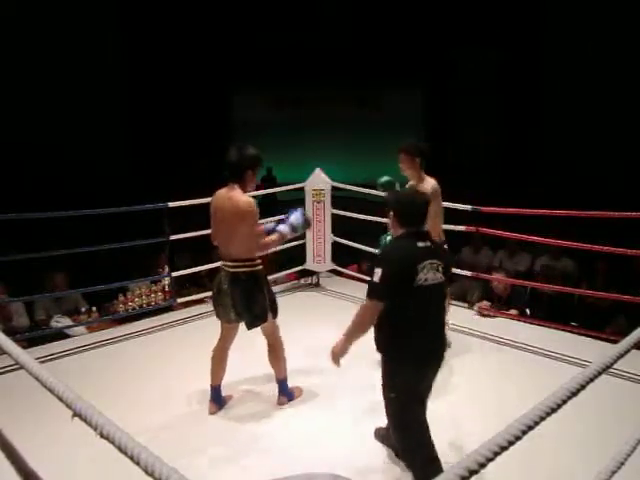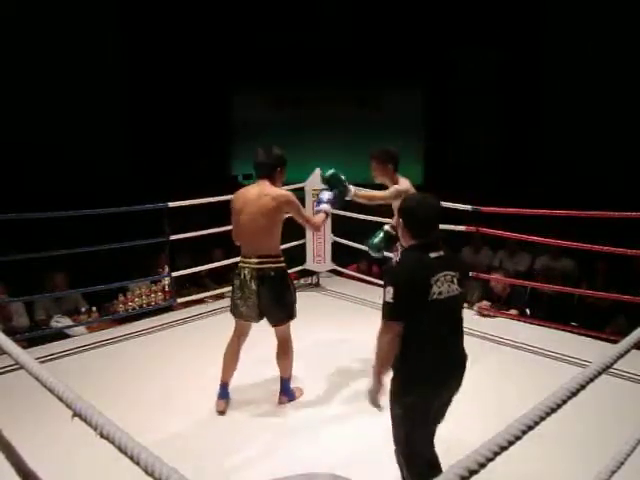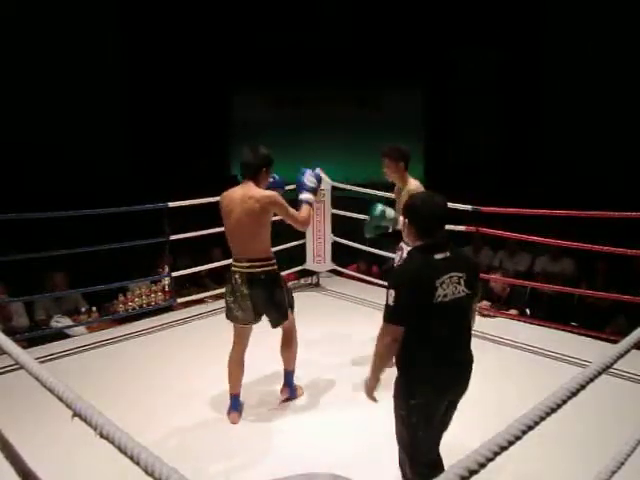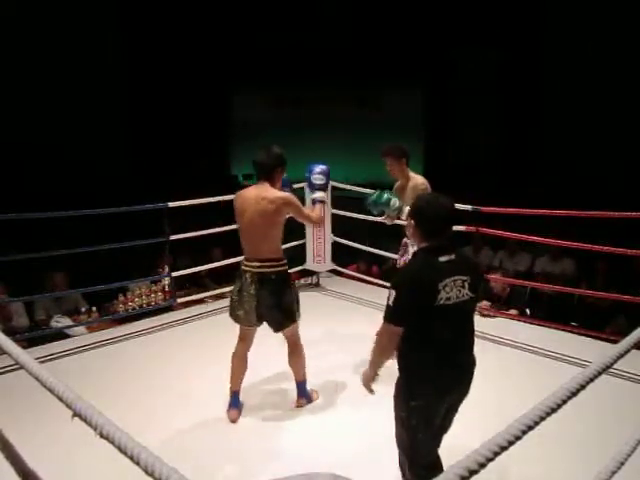
dt=0.4s
person 1, frame 1
left shoulder: (393, 255)
right shoulder: (439, 253)
left elbow: (372, 308)
left wrist: (345, 342)
left hip: (403, 353)
right hip: (433, 350)
left knee: (408, 417)
right knee: (411, 408)
right ankle: (396, 437)
person 1, frame 2
left shoulder: (402, 271)
right shoulder: (454, 265)
left elbow: (392, 333)
left wrist: (377, 377)
left hip: (416, 375)
right hip: (453, 367)
left knee: (411, 444)
right knee: (423, 432)
person 1, frame 3
left shoulder: (407, 273)
right shoulder: (465, 264)
left elbow: (391, 336)
left wrist: (374, 376)
left hip: (421, 379)
right hip: (459, 370)
left knee: (416, 449)
right knee: (428, 441)
person 1, frame 4
left shoulder: (411, 274)
right shoulder: (469, 267)
left elbow: (390, 334)
left wrist: (371, 369)
left hip: (421, 380)
right hip: (461, 372)
left knee: (416, 449)
right knee: (428, 442)
person 2, frame 1
left shoulder: (217, 198)
right shoulder: (246, 203)
right elbow: (257, 246)
right wrist: (287, 229)
left hip: (226, 276)
right hip: (248, 277)
left knee: (225, 338)
right knee: (272, 335)
left ankle: (215, 398)
right ankle: (284, 391)
person 2, frame 2
left shoulder: (239, 196)
right shoulder: (282, 197)
left elbow: (237, 238)
right elbow: (314, 225)
right wrist: (325, 206)
left hip: (245, 271)
right hip: (272, 273)
left knee: (238, 336)
right knee: (283, 336)
left ankle: (222, 395)
right ankle: (286, 391)
person 2, frame 3
left shoulder: (226, 198)
right shoulder: (268, 197)
right elbow: (301, 222)
right wrist: (307, 193)
left hip: (238, 275)
right hip: (264, 274)
left knee: (239, 343)
right knee: (289, 328)
left ankle: (234, 405)
right ankle: (288, 386)
person 2, frame 4
left shoulder: (240, 197)
right shoulder: (282, 199)
right elbow: (316, 221)
right wrist: (319, 191)
left hip: (248, 274)
right hip: (274, 275)
left knee: (244, 342)
right knee: (293, 338)
left ankle: (234, 404)
right ankle: (303, 394)
